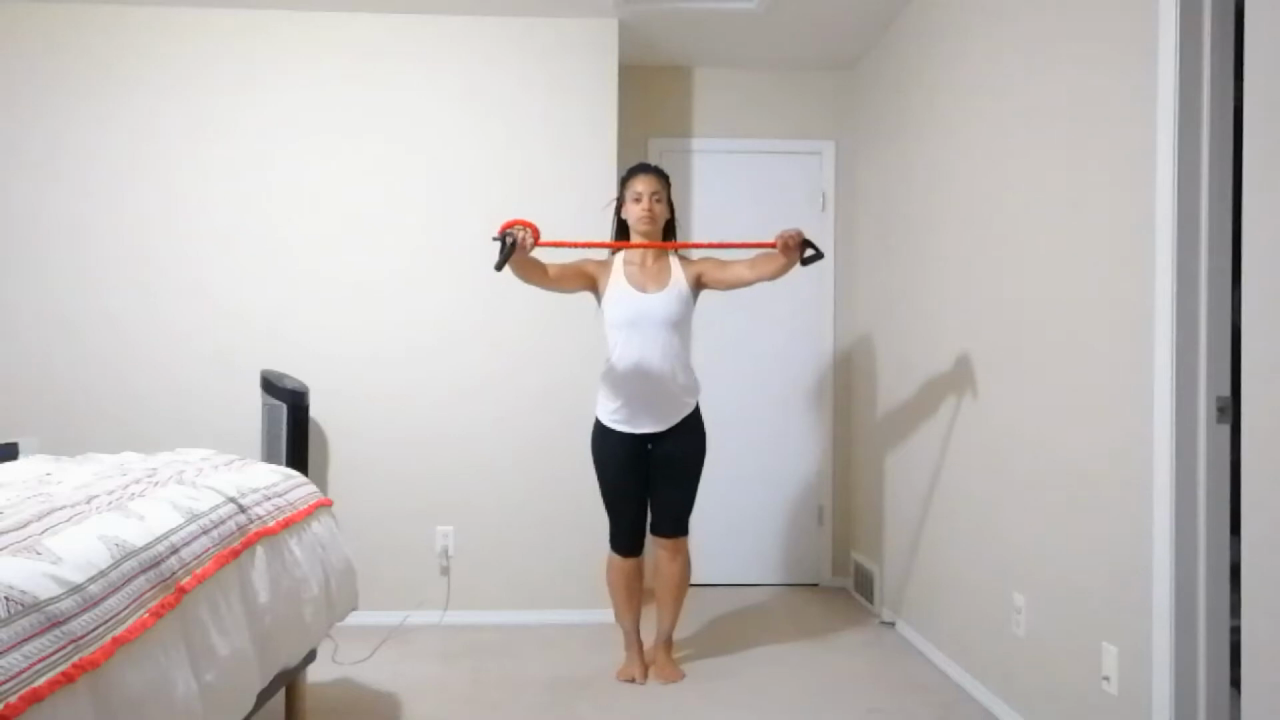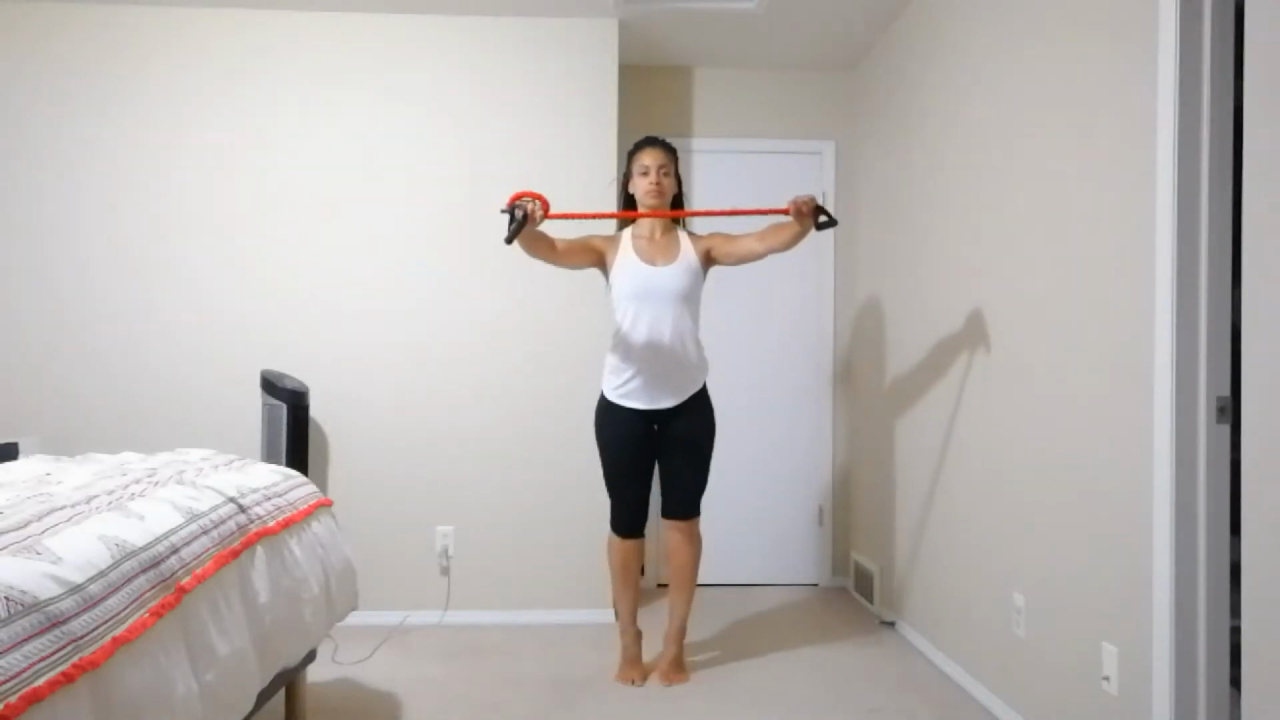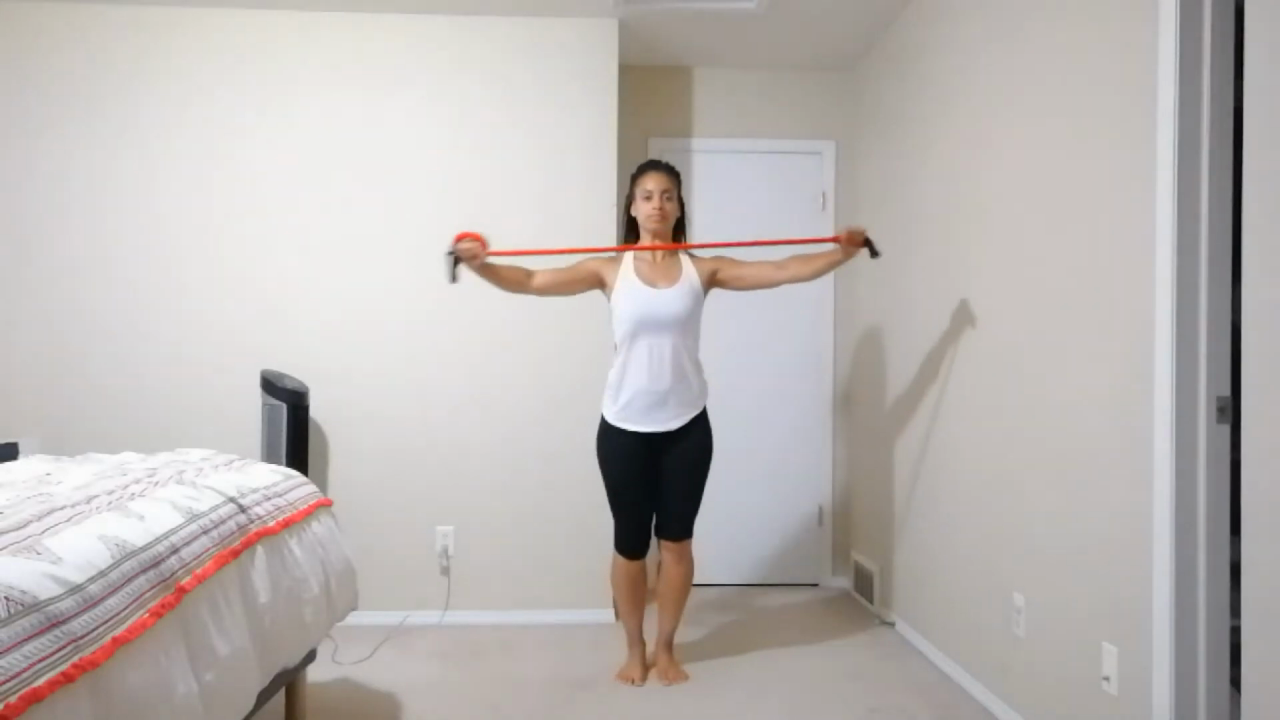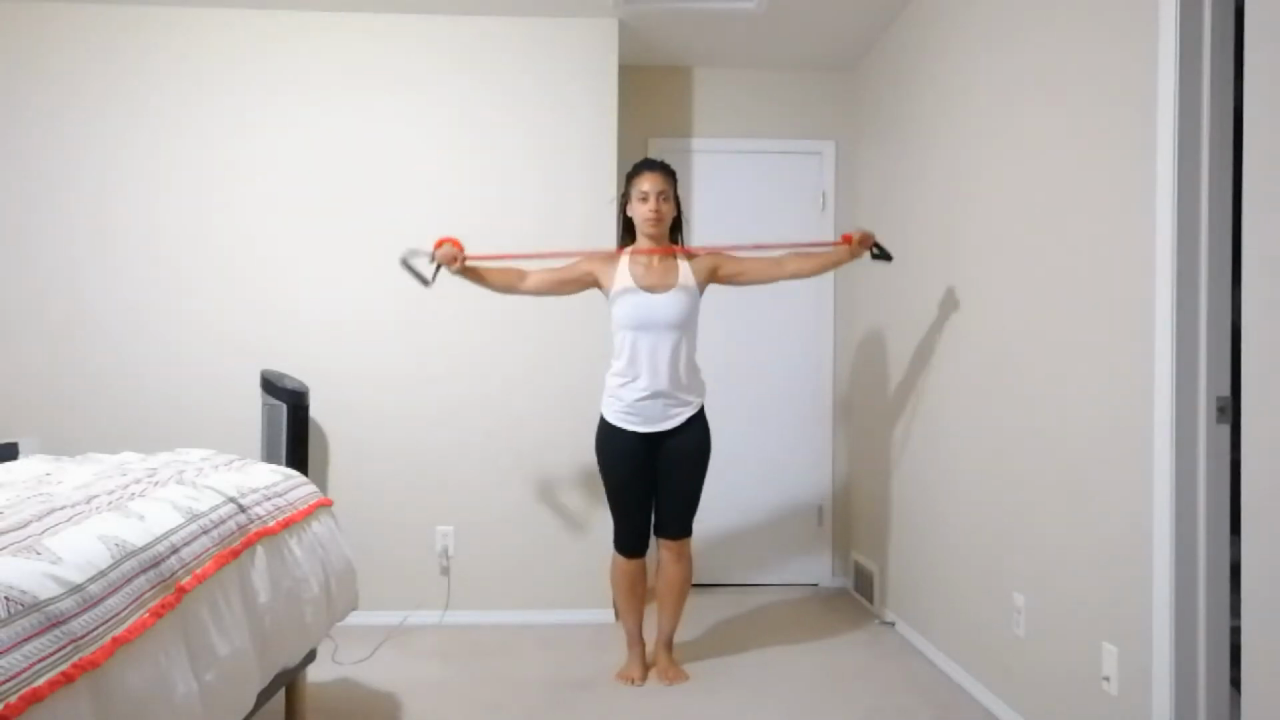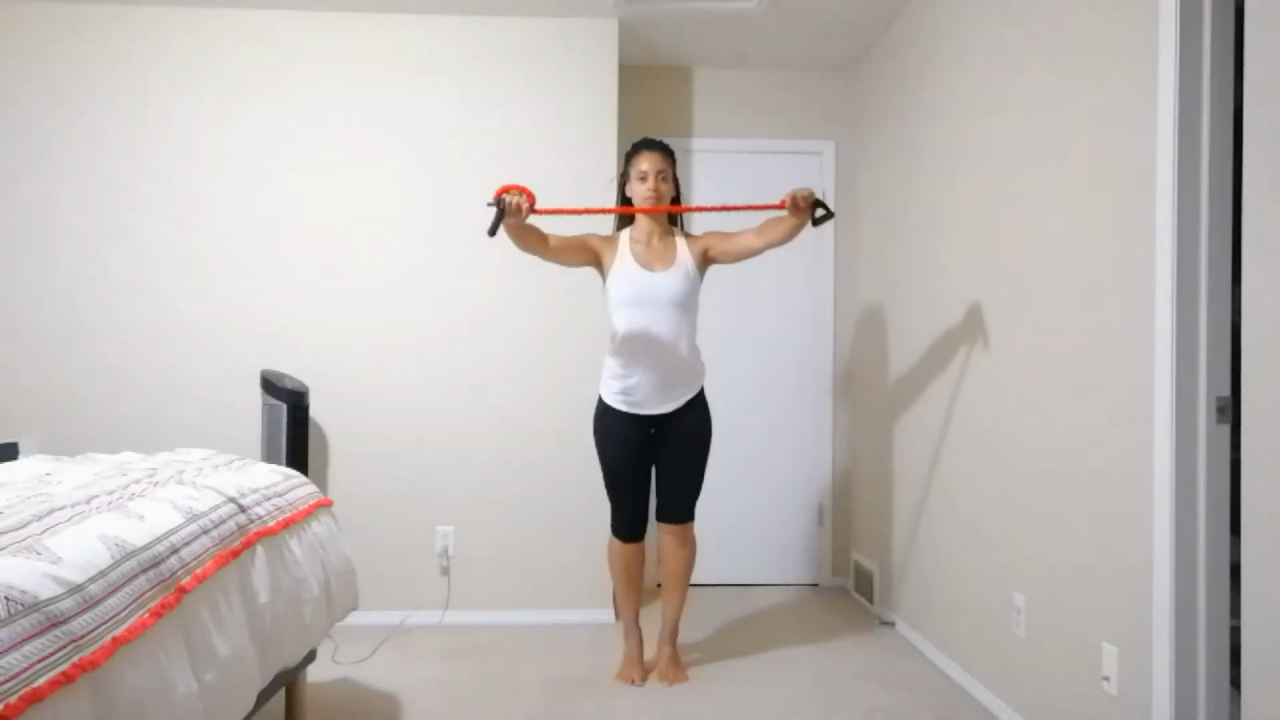
dt=1s
person 1, frame 1
left shoulder: (691, 271)
right shoulder: (601, 271)
left elbow: (751, 270)
right elbow: (544, 276)
left wrist: (788, 255)
right wrist: (518, 255)
left hip: (679, 425)
right hip: (617, 426)
left knee: (672, 538)
right knee: (625, 542)
left ankle: (663, 647)
right ankle: (632, 648)
person 1, frame 2
left shoulder: (701, 246)
right shoulder: (609, 247)
left elbow: (763, 243)
right elbow: (550, 250)
left wrist: (801, 223)
right wrist: (527, 228)
left hip: (687, 405)
right hip: (624, 405)
left knee: (683, 520)
right knee: (626, 524)
left ankle: (674, 644)
right ankle: (629, 644)
person 1, frame 3
left shoulder: (703, 269)
right shoulder: (608, 269)
left elbow: (782, 272)
right elbow: (530, 282)
left wrist: (840, 253)
right wrist: (481, 264)
left hip: (686, 427)
right hip: (624, 428)
left knee: (676, 541)
right knee: (629, 544)
left ankle: (665, 647)
right ankle: (634, 648)
person 1, frame 4
left shoulder: (701, 266)
right shoulder: (606, 268)
left elbow: (781, 267)
right elbow: (526, 282)
left wrist: (846, 254)
right wrist: (466, 270)
left hip: (684, 425)
right hip: (623, 426)
left knee: (675, 540)
right knee: (629, 543)
left ankle: (665, 649)
right ankle: (634, 649)
person 1, frame 5
left shoulder: (698, 248)
right shoulder: (605, 249)
left elbow: (763, 238)
right elbow: (541, 245)
left wrist: (799, 215)
right wrist: (514, 221)
left hip: (685, 407)
right hip: (621, 408)
left knee: (677, 523)
right knee: (627, 527)
left ankle: (669, 644)
right ankle: (631, 645)
